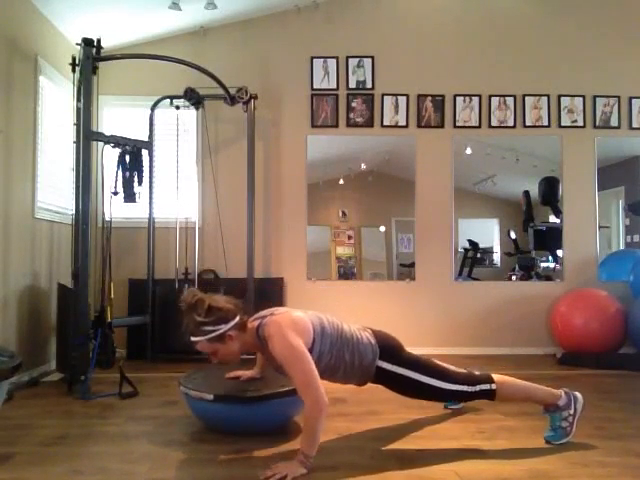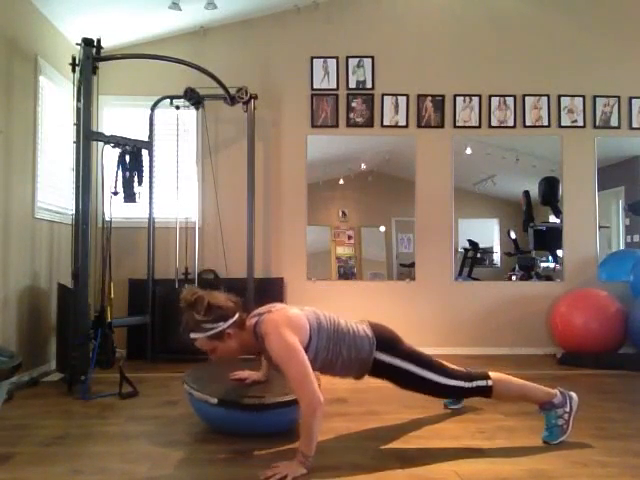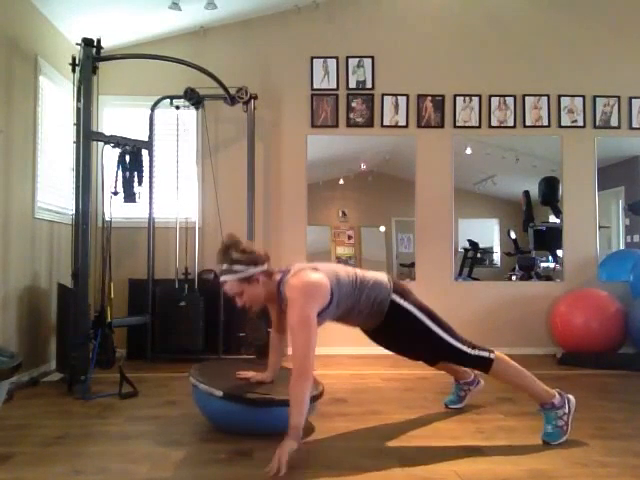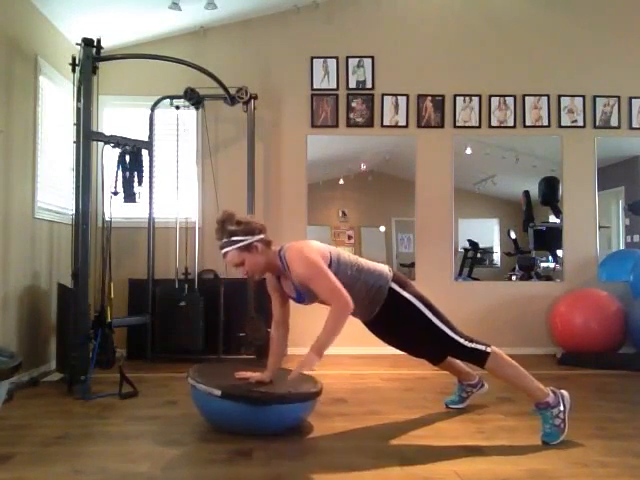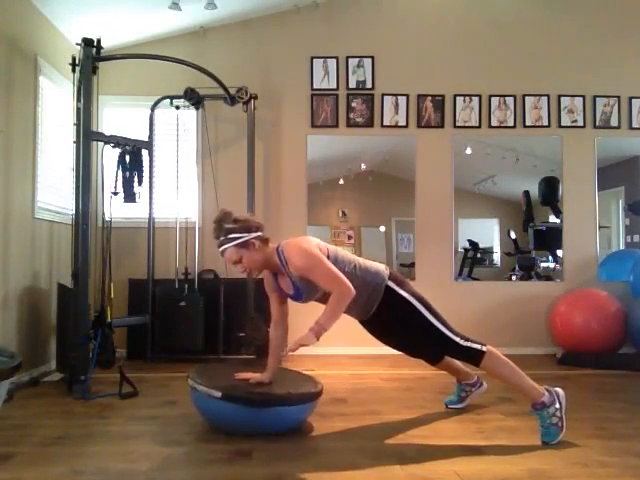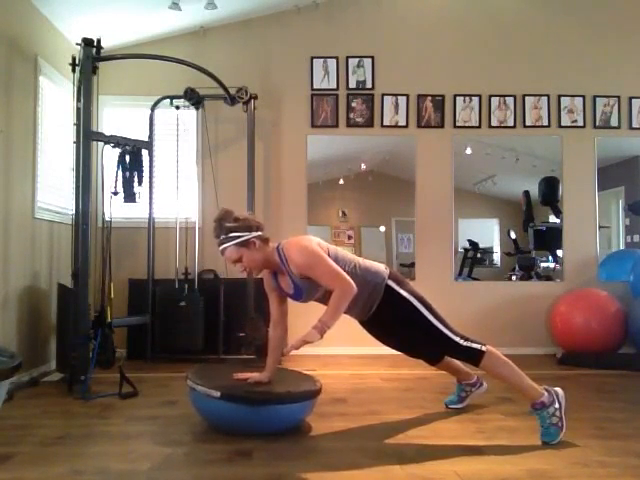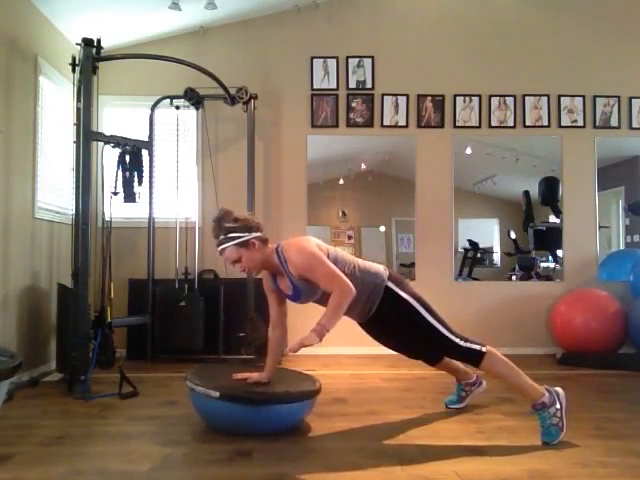
dt=0.3s
person 1, frame 1
left shoulder: (279, 336)
right shoulder: (256, 325)
left elbow: (318, 403)
right wrist: (258, 369)
left hip: (378, 360)
right hip: (365, 348)
left knee: (474, 388)
right knee: (424, 369)
left ankle: (560, 400)
right ankle: (462, 371)
person 1, frame 2
left shoulder: (275, 334)
right shoulder: (254, 320)
left elbow: (313, 403)
right wrist: (262, 373)
left hip: (376, 351)
right hip: (362, 341)
left knee: (467, 385)
right knee: (437, 377)
left ankle: (555, 399)
right ankle: (460, 374)
person 1, frame 3
left shoulder: (298, 293)
right shoulder: (273, 289)
left elbow: (303, 371)
right elbow: (279, 332)
left wrist: (291, 440)
right wrist: (269, 373)
left hip: (391, 304)
right hip: (372, 315)
left knee: (468, 354)
right knee: (423, 353)
left ankle: (555, 402)
right ankle: (466, 382)
person 1, frame 4
left shoulder: (298, 258)
right shoulder: (273, 276)
left elbow: (343, 305)
right elbow: (280, 325)
left wrist: (314, 354)
right wrist: (268, 373)
left hip: (391, 294)
right hip: (372, 311)
left knee: (462, 346)
right knee: (429, 351)
left ankle: (549, 400)
right ankle: (470, 383)
person 1, frame 5
left shoulder: (296, 252)
right shoulder: (271, 277)
left elbow: (344, 290)
right elbow: (278, 325)
left wrist: (315, 332)
right wrist: (268, 373)
left hip: (387, 293)
right hip: (369, 312)
left knee: (456, 345)
right knee: (426, 351)
left ankle: (544, 399)
right ankle: (469, 383)
person 1, frame 6
left shoulder: (298, 252)
right shoulder: (271, 276)
left elbow: (346, 287)
right elbow: (277, 325)
left wrist: (319, 329)
right wrist: (267, 373)
left hip: (386, 292)
right hip: (368, 312)
left knee: (456, 345)
right knee: (426, 351)
left ankle: (544, 399)
right ankle: (469, 382)
person 1, frame 7
left shoulder: (297, 253)
right shoulder: (270, 277)
left elbow: (345, 290)
right elbow: (277, 326)
left wrist: (317, 333)
right wrist: (266, 373)
left hip: (386, 294)
right hip: (368, 313)
left knee: (456, 345)
right knee: (425, 353)
left ankle: (545, 399)
right ankle: (469, 382)
